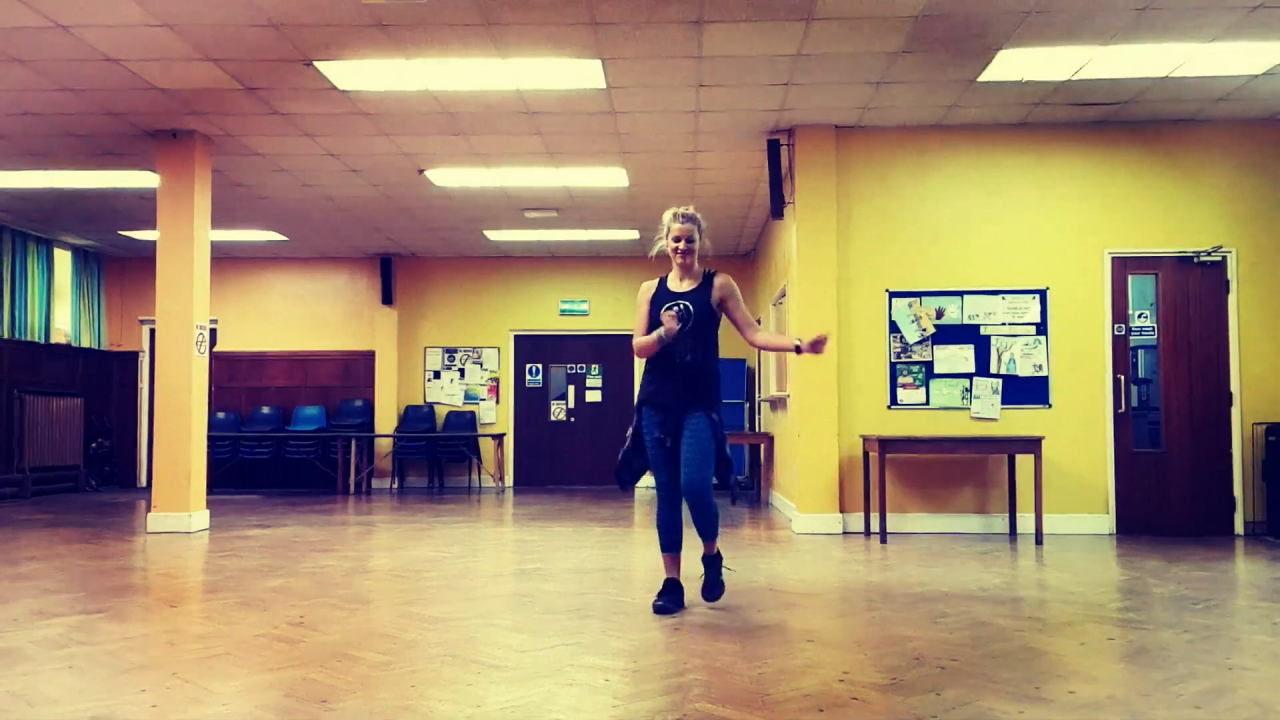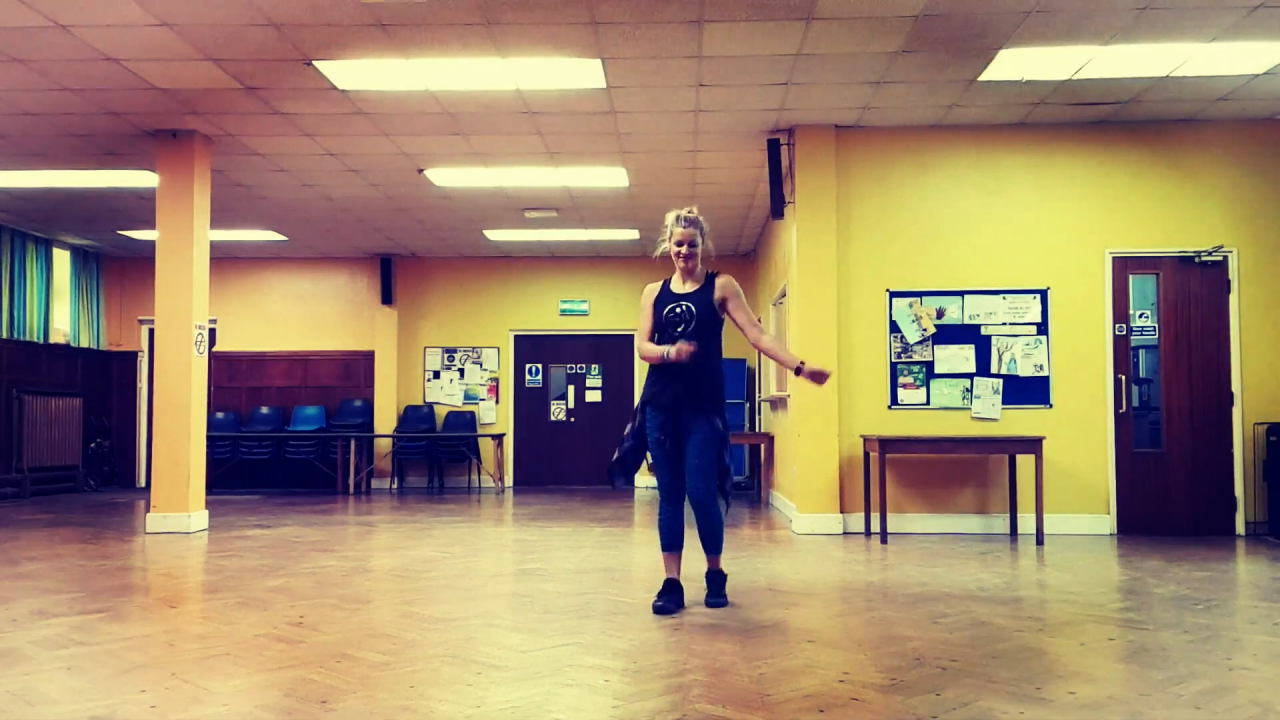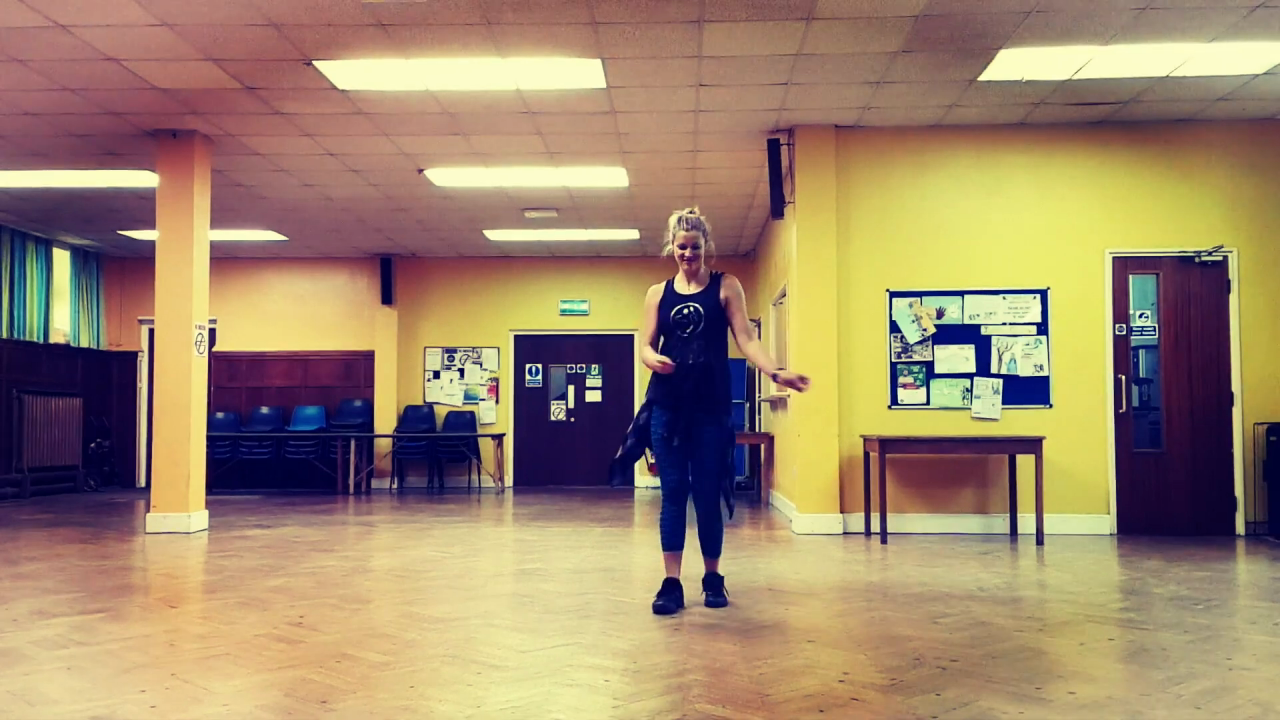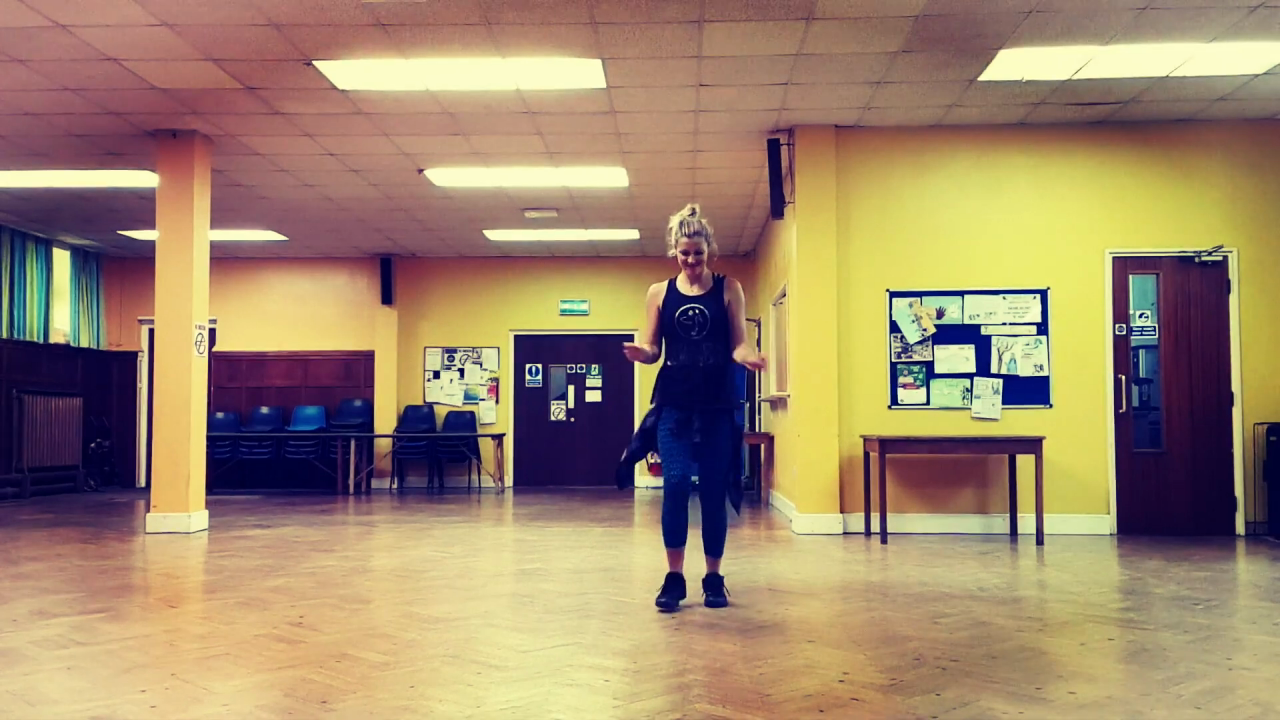
dt=0.1s
person 1, frame 1
left shoulder: (719, 285)
right shoulder: (650, 290)
left elbow: (753, 334)
right elbow: (638, 345)
left wrist: (798, 345)
right wrist: (662, 333)
left hip: (700, 402)
right hip: (656, 402)
left knee: (695, 485)
right knee: (667, 493)
left ankle: (712, 554)
right ankle: (671, 583)
person 1, frame 2
left shoulder: (722, 286)
right shoulder: (654, 291)
left elbow: (756, 335)
right elbow: (642, 348)
left wrist: (798, 366)
right wrist: (668, 352)
left hip: (704, 404)
right hip: (659, 403)
left knee: (701, 493)
right knee: (669, 493)
left ankle: (715, 572)
right ankle: (671, 583)
person 1, frame 3
left shoulder: (726, 286)
right shoulder: (657, 293)
left elbow: (747, 340)
right elbow: (644, 347)
left wrist: (776, 372)
right wrist: (654, 360)
left hip: (710, 403)
right hip: (668, 403)
left knee: (706, 494)
right knee: (673, 493)
left ankle: (712, 577)
right ankle: (671, 582)
person 1, frame 4
left shoulder: (729, 289)
right shoulder: (661, 292)
left elbow: (739, 344)
right elbow: (651, 349)
left wrist: (751, 359)
right wrist: (641, 352)
left hip: (718, 402)
right hip: (674, 403)
left knee: (714, 491)
right knee: (676, 484)
left ankle: (714, 578)
right ankle: (674, 577)
